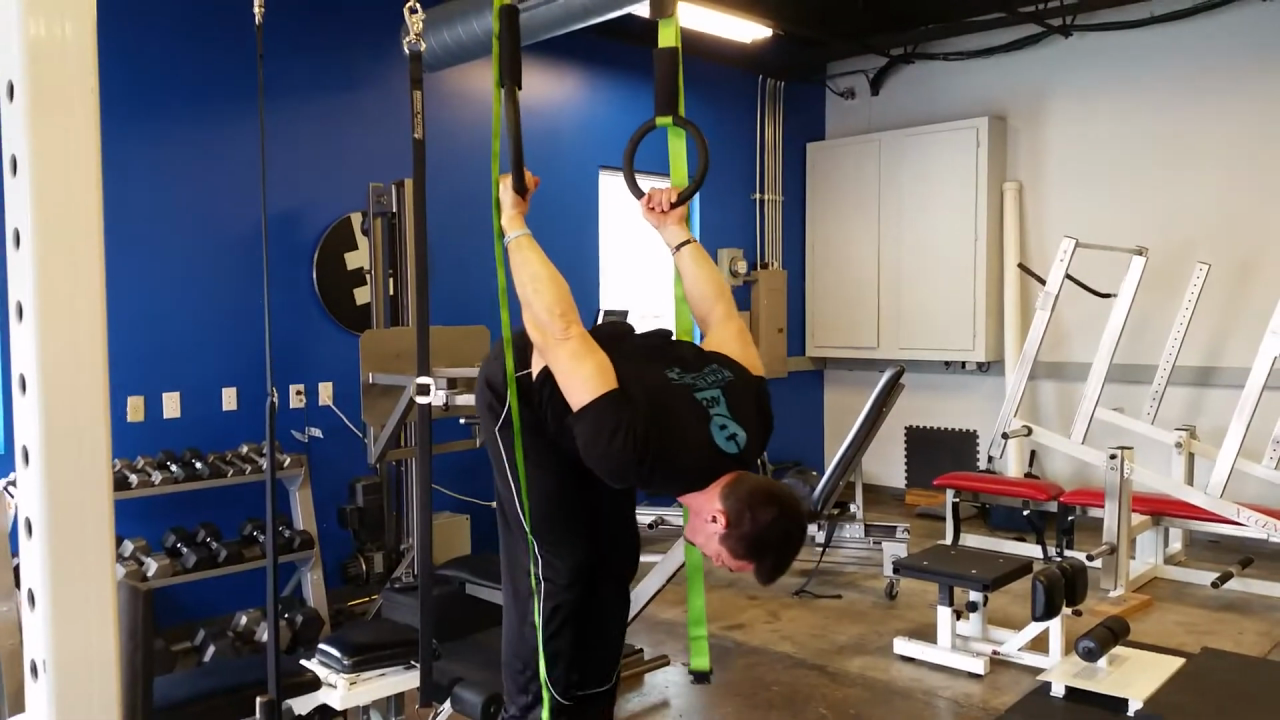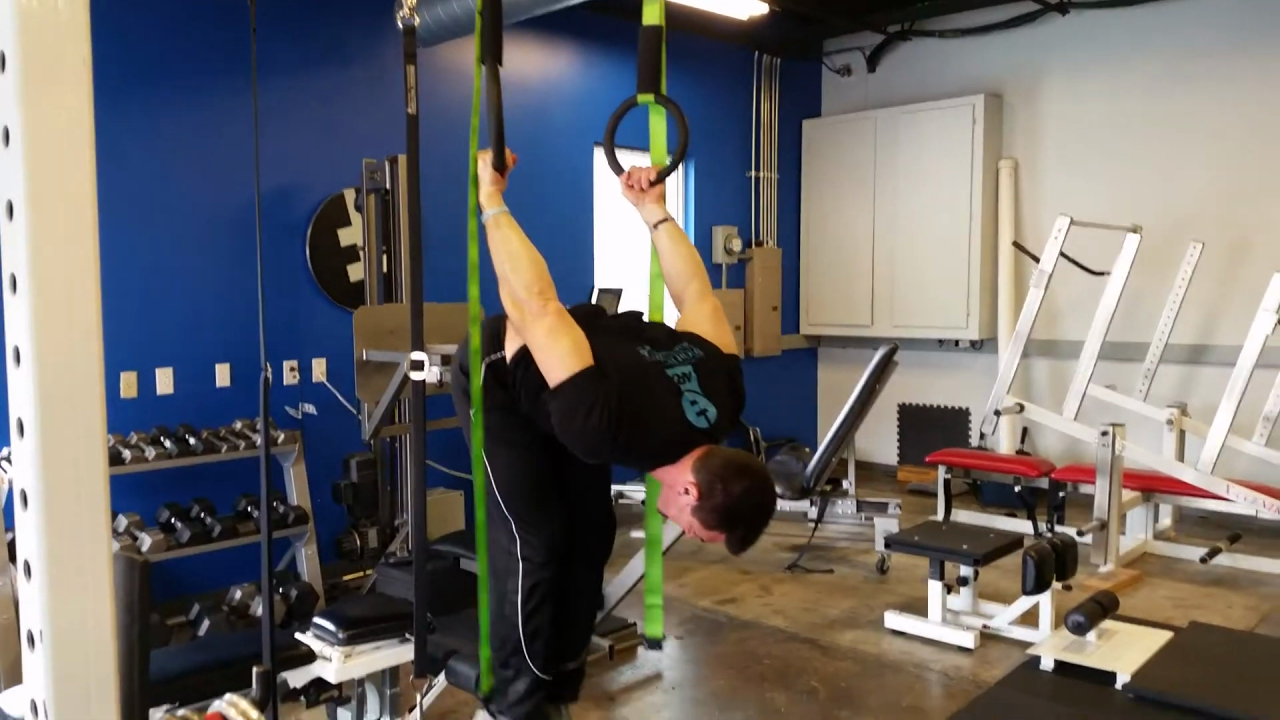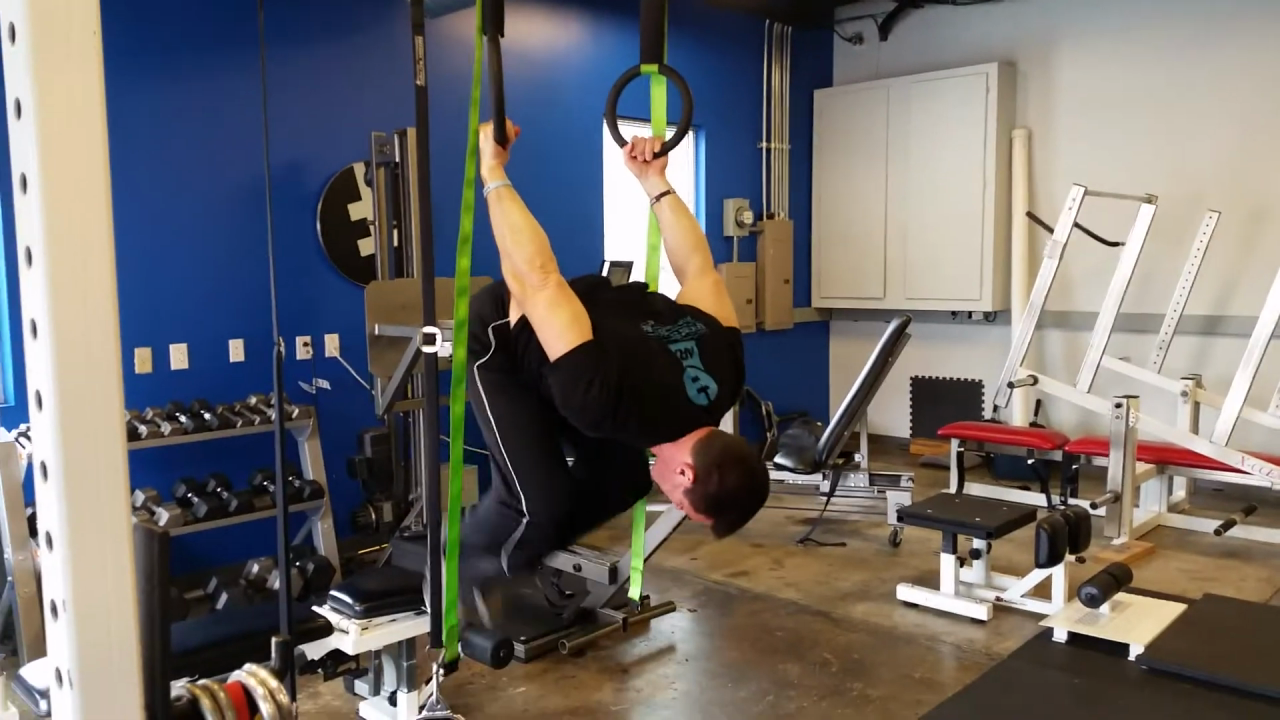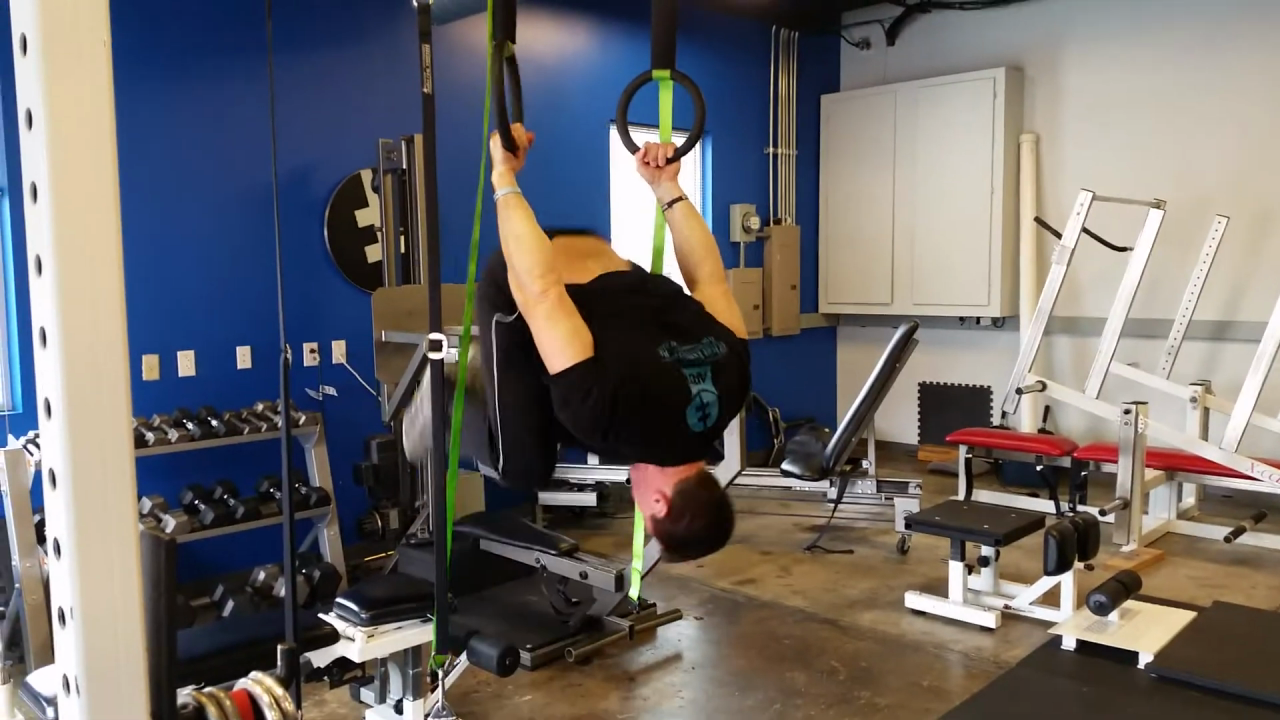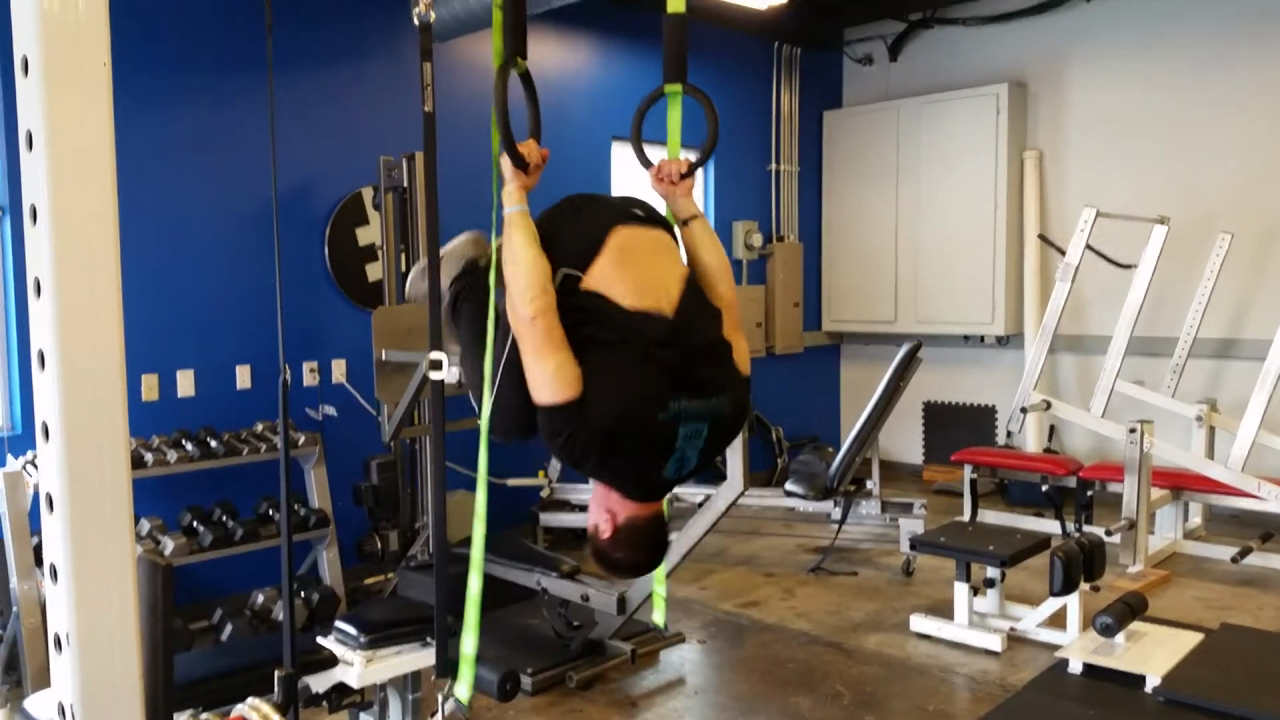
dt=0.3s
person 1, frame 1
left shoulder: (748, 423)
right shoulder: (635, 445)
left elbow: (722, 319)
right elbow: (556, 334)
left wrist: (677, 233)
right wrist: (513, 224)
left hip: (572, 383)
right hip: (524, 385)
left knee: (613, 558)
right knee: (553, 566)
person 1, frame 2
left shoulder: (720, 398)
right shoulder: (606, 422)
left elbow: (698, 299)
right elbow: (532, 311)
left wrist: (655, 213)
right wrist: (492, 204)
left hip: (549, 372)
right hip: (499, 374)
left knee: (589, 534)
right knee: (532, 546)
person 1, frame 3
left shoulder: (722, 374)
right shoulder: (606, 398)
left elbow: (697, 270)
right elbow: (535, 283)
left wrist: (655, 183)
right wrist: (493, 173)
left hip: (550, 332)
right hip: (499, 335)
left knee: (625, 476)
right knee: (543, 499)
left ankle: (512, 554)
right ankle: (466, 565)
person 1, frame 4
left shoulder: (728, 385)
right shoulder: (607, 410)
left elbow: (710, 282)
right elbow: (540, 293)
left wrist: (667, 190)
right wrist: (505, 179)
left hip: (593, 271)
right hip: (521, 292)
right knee: (521, 464)
right ankle: (455, 392)
person 1, frame 5
right shoulder: (589, 438)
left elbow: (723, 303)
right elbow: (534, 320)
left wrist: (683, 205)
right wrist: (515, 195)
right hip: (573, 245)
right knee: (508, 418)
right ankle: (466, 269)
